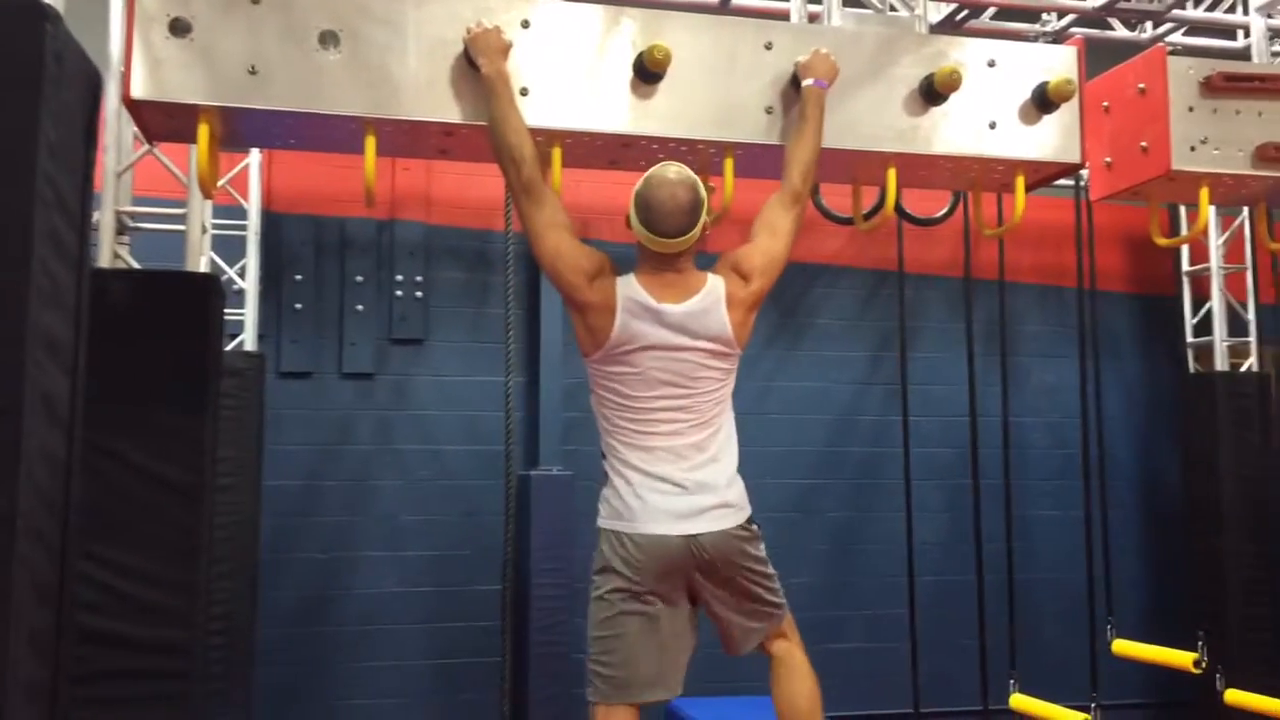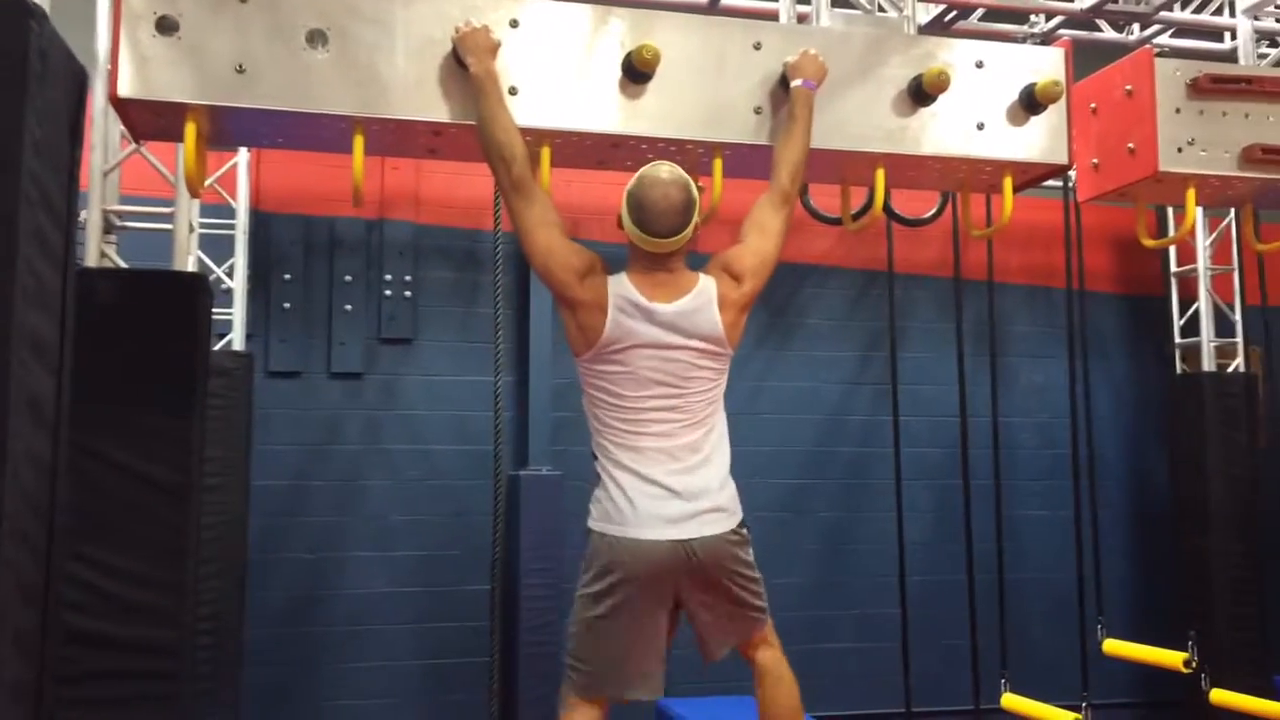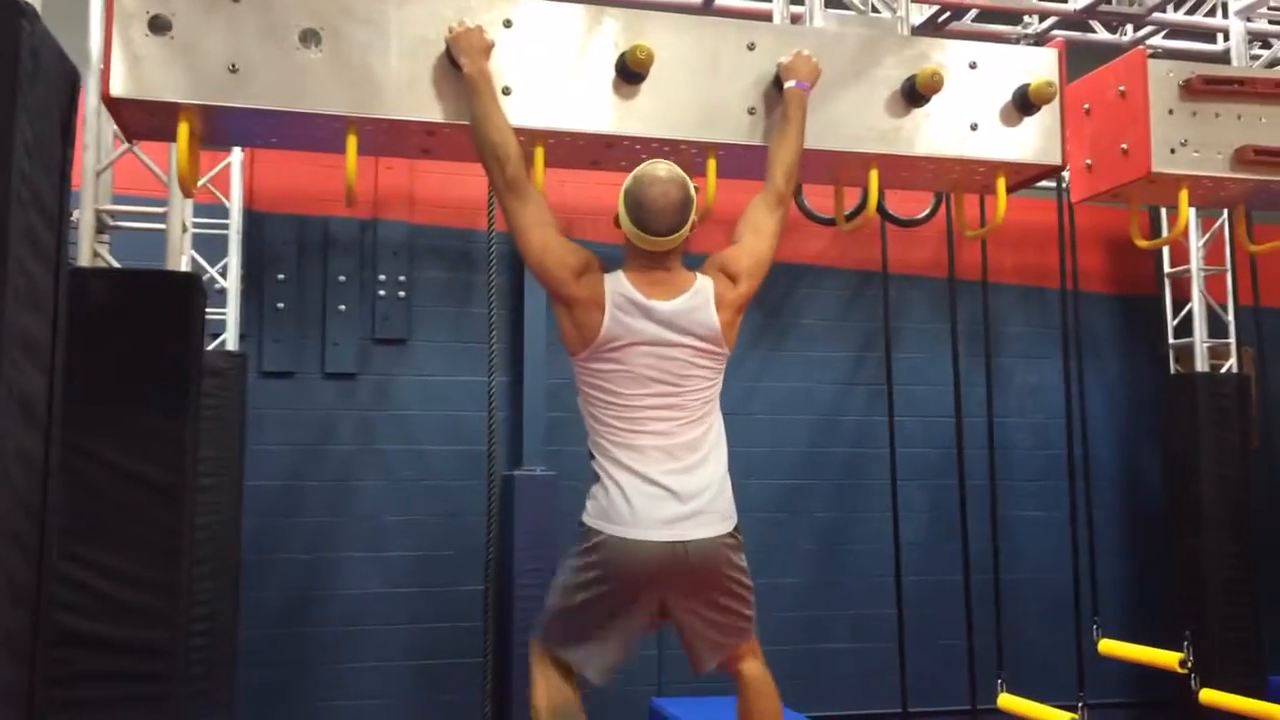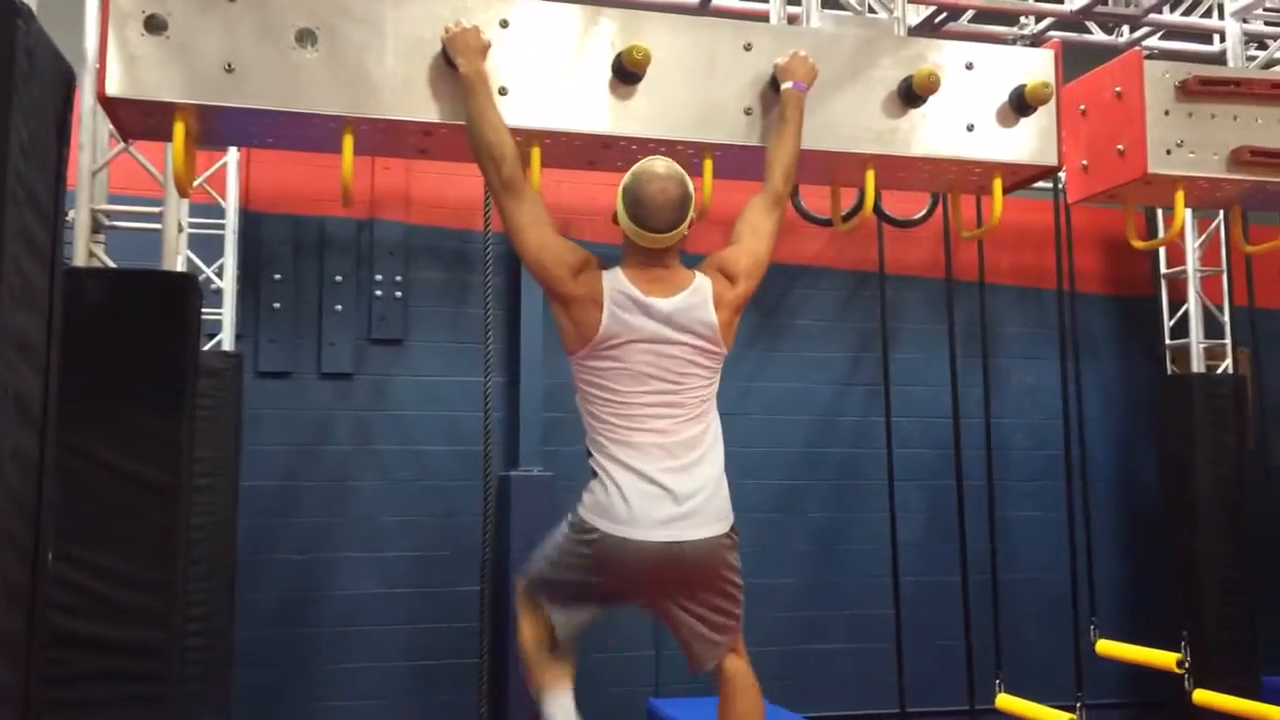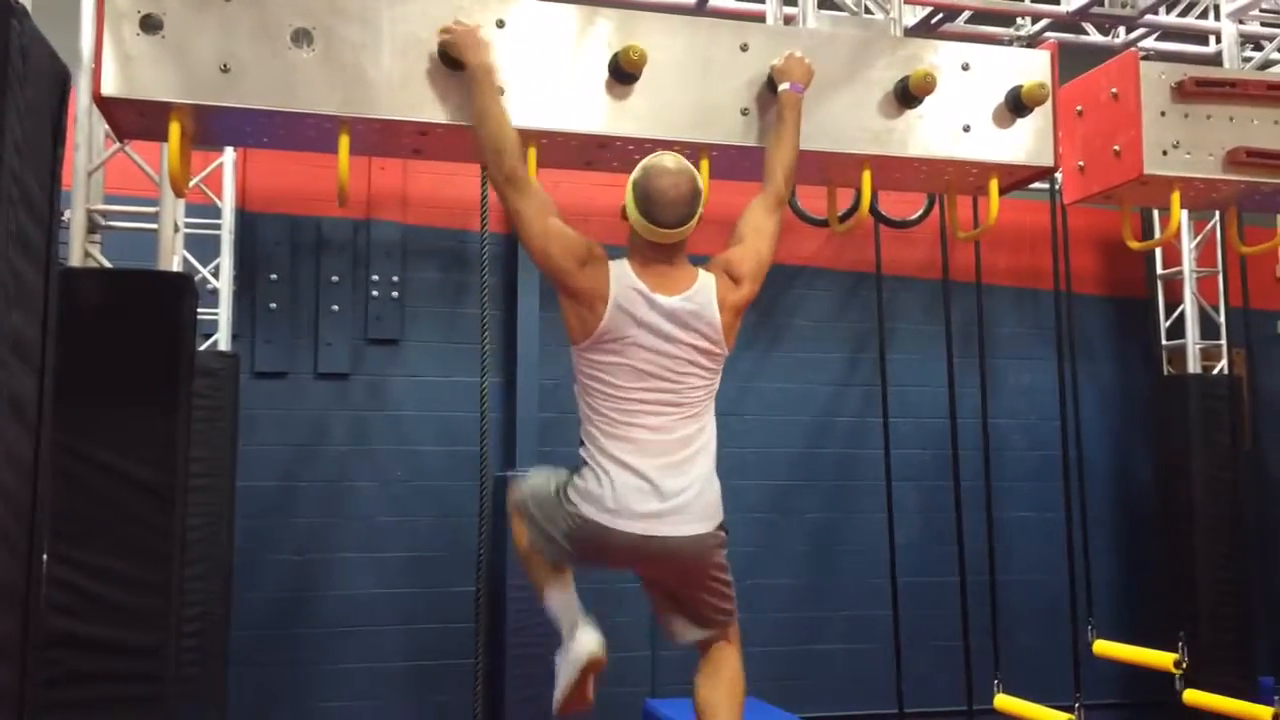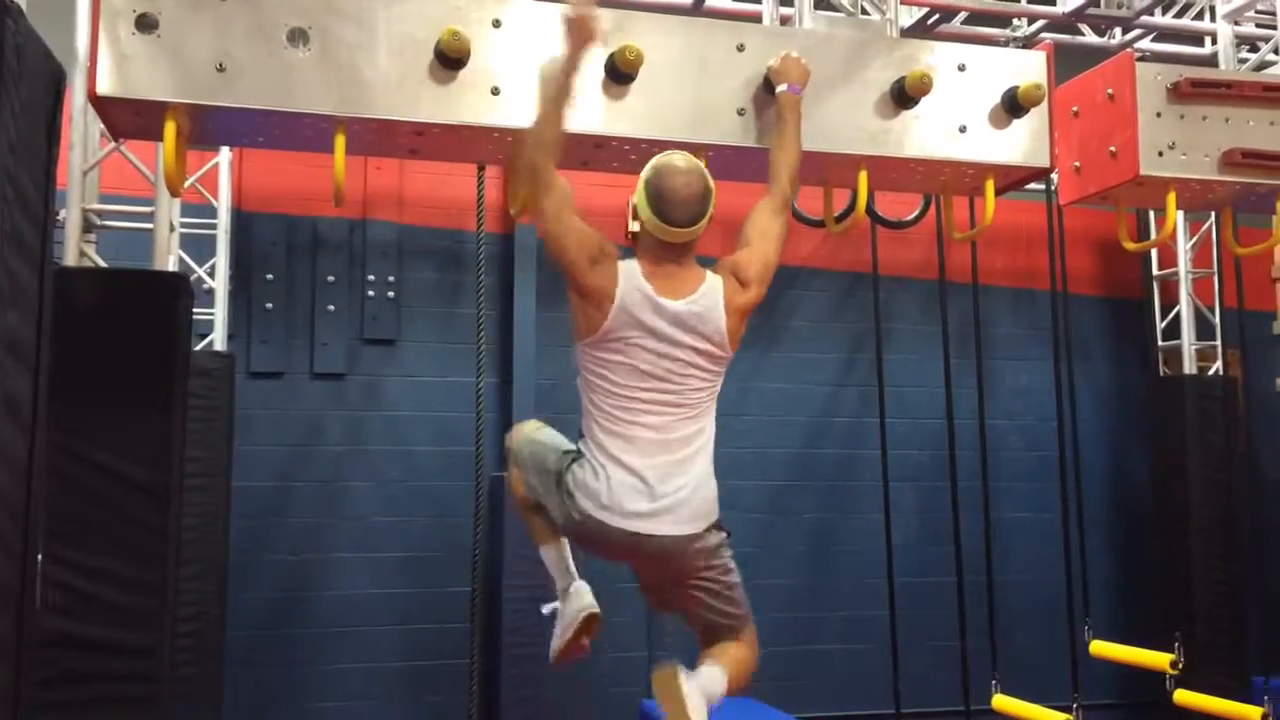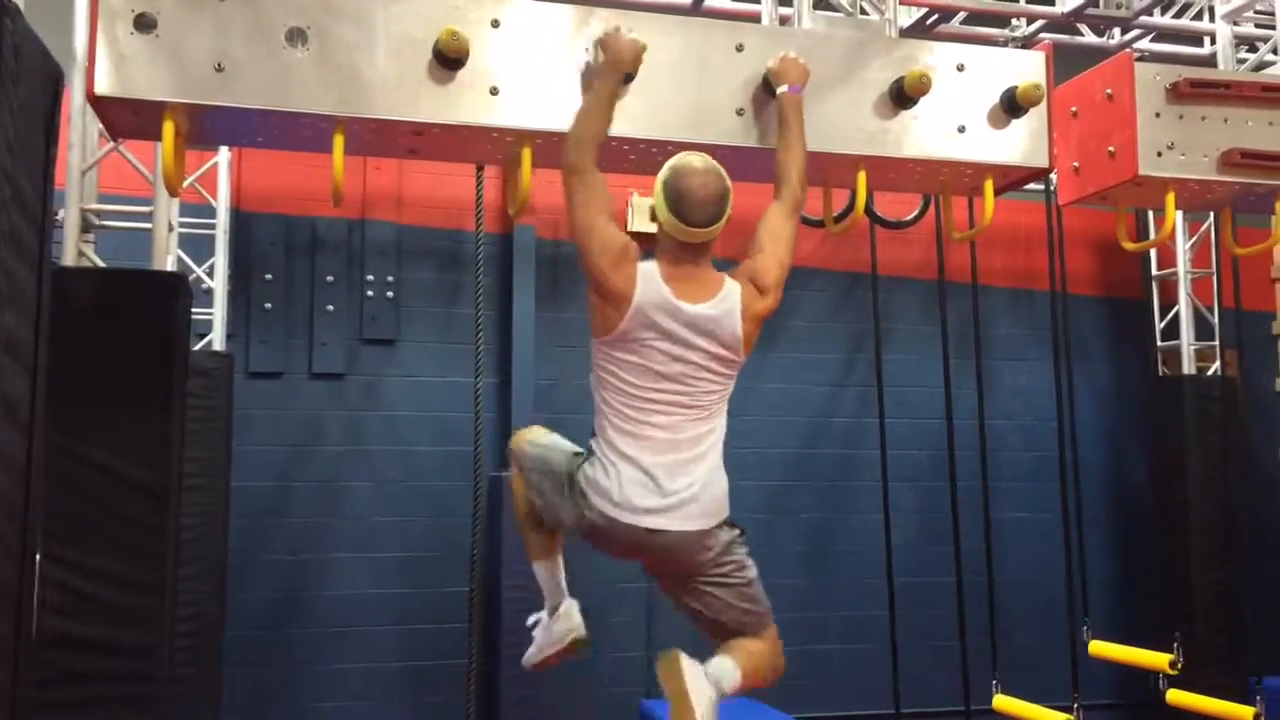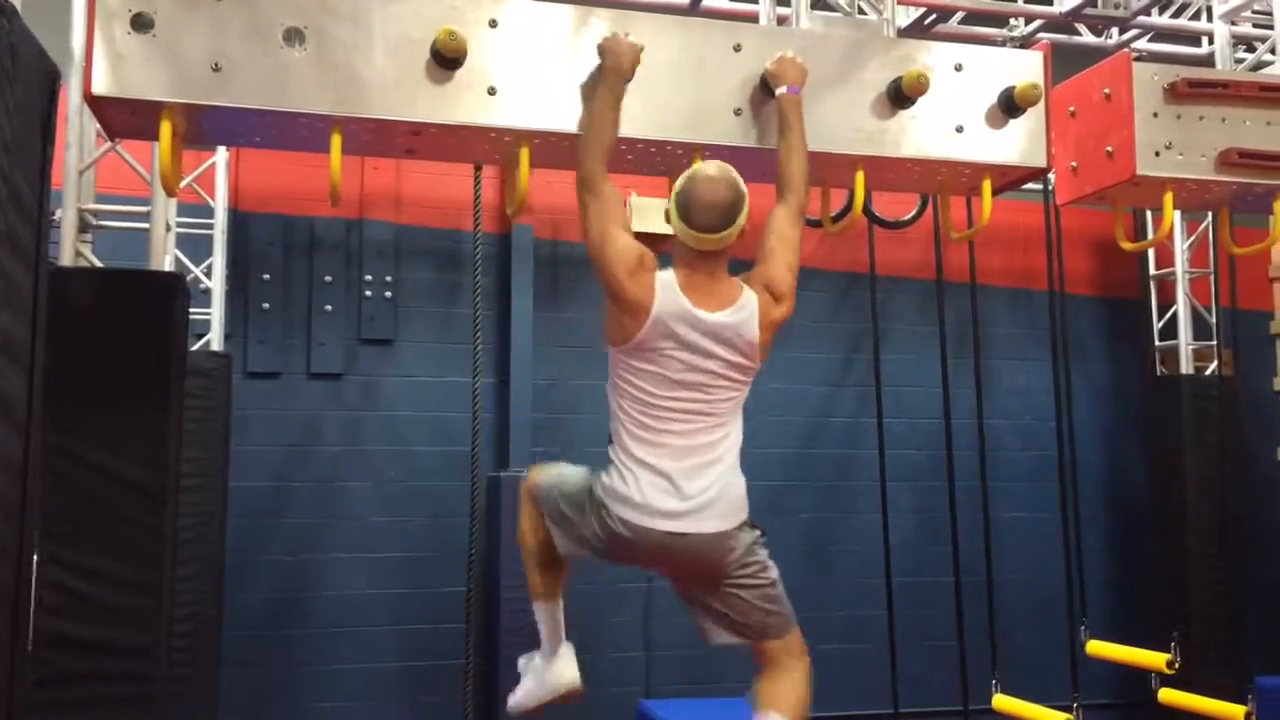
dt=0.1s
person 1, frame 1
left shoulder: (596, 298)
right shoulder: (737, 293)
left elbow: (527, 184)
right elbow: (793, 193)
left wrist: (493, 72)
right wrist: (815, 89)
left hip: (636, 538)
right hip: (725, 530)
right knee: (784, 646)
person 1, frame 2
left shoulder: (588, 297)
right shoulder: (728, 294)
left elbow: (517, 181)
right elbow: (782, 193)
left wrist: (481, 69)
right wrist: (804, 89)
left hip: (627, 541)
right hip: (715, 532)
right knee: (766, 653)
person 1, frame 3
left shoulder: (585, 295)
right shoulder: (726, 292)
left elbow: (511, 180)
right elbow: (777, 193)
left wrist: (475, 69)
right wrist: (797, 91)
left hip: (620, 538)
right hip: (710, 535)
left knee: (551, 659)
right knee: (746, 663)
person 1, frame 4
left shoulder: (583, 293)
right shoulder: (724, 292)
left elbow: (506, 180)
right elbow: (775, 194)
left wrist: (471, 69)
right wrist: (794, 91)
left hip: (614, 535)
right hip: (706, 535)
left knee: (531, 602)
person 1, frame 5
left shoulder: (590, 284)
right shoulder: (728, 291)
left elbow: (508, 176)
right elbow: (776, 193)
left wrist: (480, 66)
right wrist: (791, 93)
left hip: (600, 520)
right hip: (689, 532)
left knee: (526, 498)
right knee: (721, 648)
left ankle: (573, 631)
person 1, frame 6
left shoulder: (600, 282)
right shoulder: (737, 292)
left elbow: (539, 165)
right elbow: (780, 194)
right wrist: (790, 92)
left hip: (598, 514)
right hip: (686, 529)
left knee: (523, 441)
right knee: (738, 646)
left ankle: (570, 589)
person 1, frame 7
left shoulder: (621, 282)
right shoulder: (754, 298)
left elbow: (579, 167)
right elbow: (790, 197)
left wrist: (611, 71)
right wrist: (791, 95)
left hip: (605, 510)
right hip: (700, 529)
left knee: (529, 451)
right knee: (762, 650)
left ankle: (561, 610)
person 1, frame 8
left shoulder: (635, 290)
right shoulder: (767, 305)
left elbow: (592, 176)
right elbow: (793, 199)
left wrist: (612, 76)
right wrist: (789, 96)
left hip: (623, 519)
right hip: (718, 533)
left knee: (537, 488)
right knee: (789, 661)
left ankle: (552, 655)
